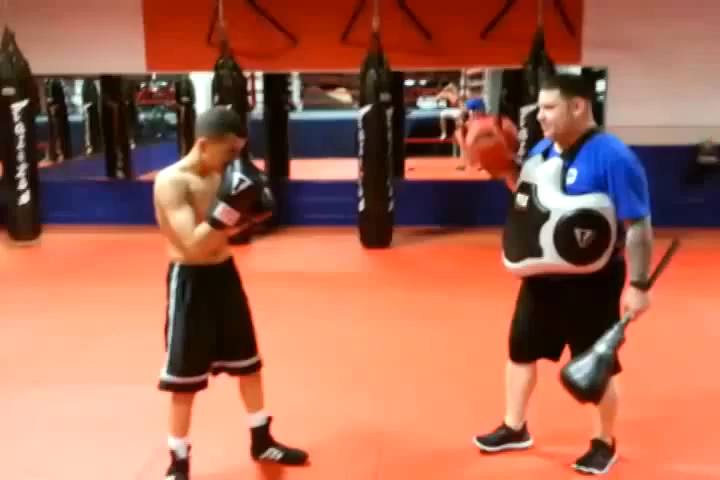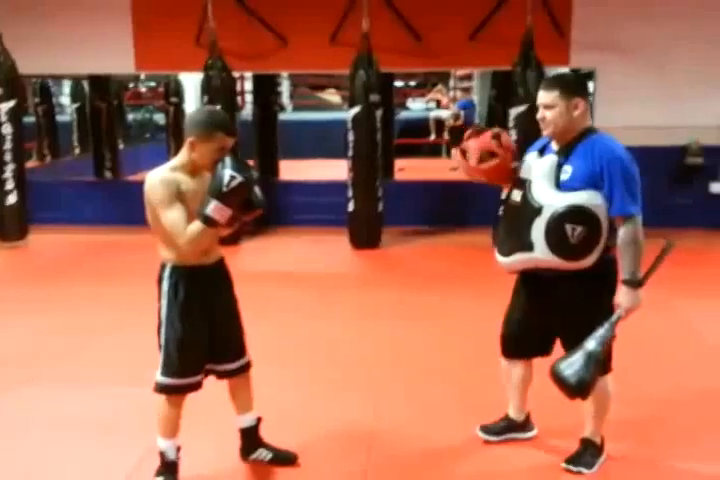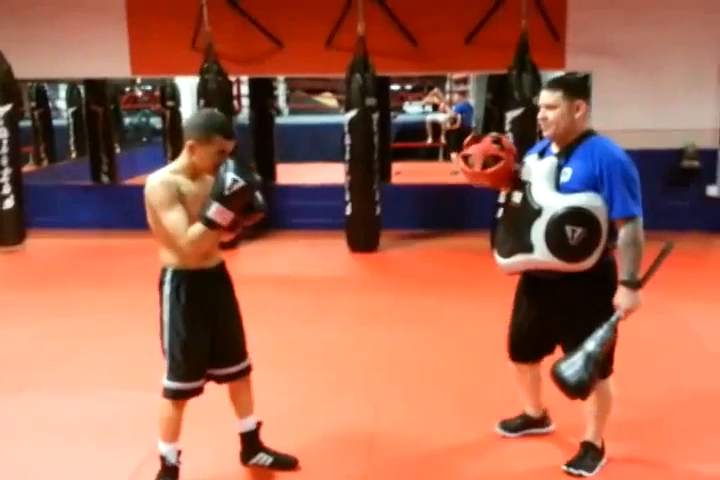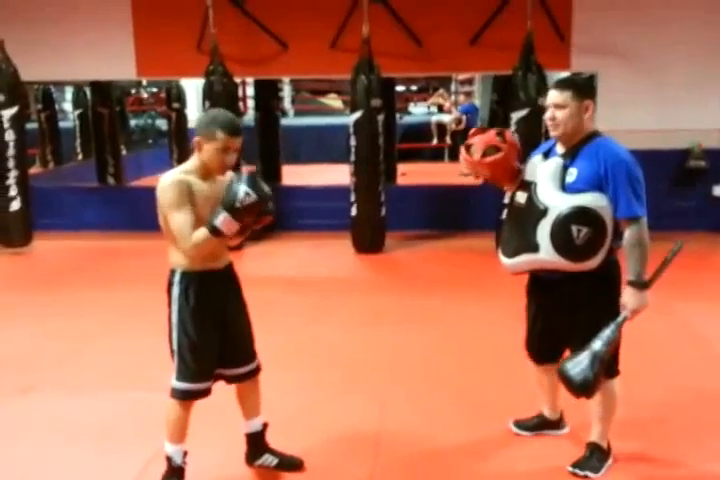
dt=0.1s
person 1, frame 1
left shoulder: (612, 157)
right shoulder: (542, 150)
left elbow: (637, 225)
right elbow: (525, 197)
left wrist: (638, 285)
right wrist: (502, 167)
left hip: (592, 281)
right hip: (543, 276)
right knee: (521, 349)
left ankle: (603, 442)
right ankle: (515, 428)
person 1, frame 2
left shoulder: (608, 156)
right shoulder: (539, 148)
left elbow: (630, 224)
left wrist: (630, 283)
left hip: (585, 279)
right hip: (537, 272)
right knee: (514, 344)
left ankle: (593, 441)
right ankle: (517, 419)
person 1, frame 3
left shoulder: (607, 158)
right shoulder: (538, 151)
left elbow: (630, 226)
left wrist: (629, 284)
right wrist: (500, 180)
left hip: (585, 281)
right hip: (537, 276)
left knee: (591, 367)
right knee: (523, 350)
left ankle: (593, 444)
right ankle: (534, 414)
person 1, frame 4
left shoulder: (612, 159)
right shoulder: (543, 152)
left elbow: (635, 227)
right elbow: (529, 200)
left wrist: (636, 284)
right wrist: (503, 175)
left hip: (590, 282)
right hip: (545, 276)
right knee: (541, 352)
left ankle: (599, 445)
right ankle: (551, 415)
person 2, frame 1
left shoulder: (221, 174)
right shoulder: (171, 182)
right elbow: (194, 243)
left wrist: (248, 212)
right wrist: (227, 206)
left hip: (225, 273)
right hip: (190, 282)
left knee: (248, 363)
right knee: (185, 379)
left ankle: (262, 441)
person 2, frame 2
left shoulder: (210, 173)
right shoulder: (161, 182)
right elbow: (187, 242)
left wrist: (238, 210)
right wrist: (219, 202)
left hip: (216, 274)
right hip: (182, 282)
left knee: (237, 364)
right knee: (177, 380)
left ankle: (251, 442)
person 2, frame 3
left shoulder: (214, 178)
right shoulder: (162, 185)
right elbow: (188, 245)
left wrist: (240, 214)
right wrist: (221, 204)
left hip: (217, 278)
right hip: (183, 286)
left knee: (238, 368)
right knee: (179, 384)
left ankle: (251, 447)
person 2, frame 4
left shoulder: (224, 180)
right shoulder: (174, 185)
right elbow: (192, 248)
left wrist: (249, 219)
right wrist: (229, 213)
left hip: (225, 279)
right hip: (191, 287)
left knee: (246, 369)
right knee: (187, 385)
left ankle: (257, 448)
